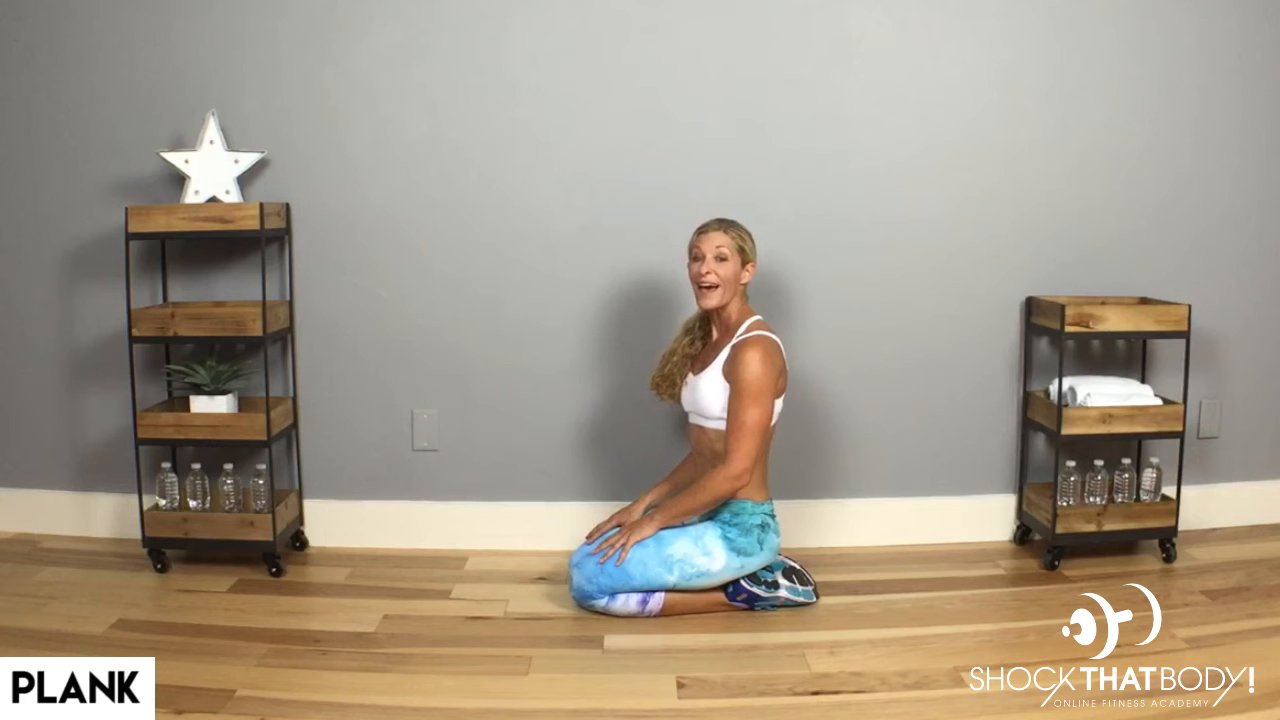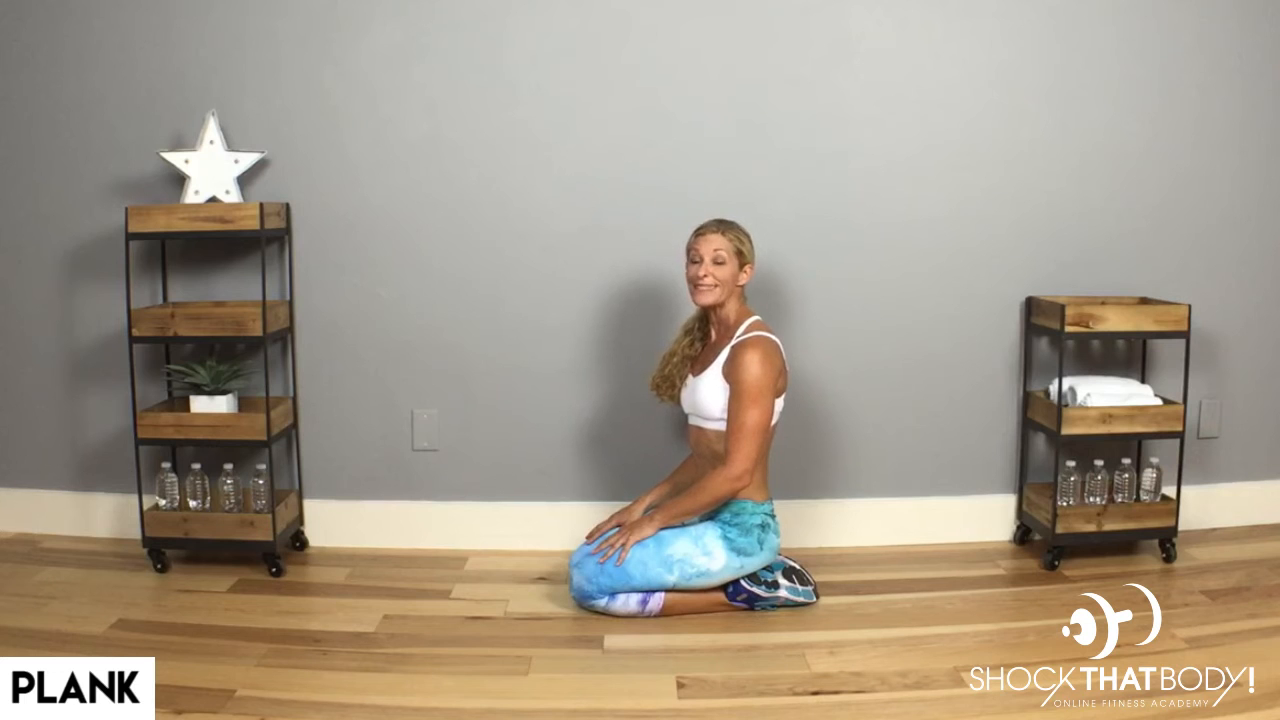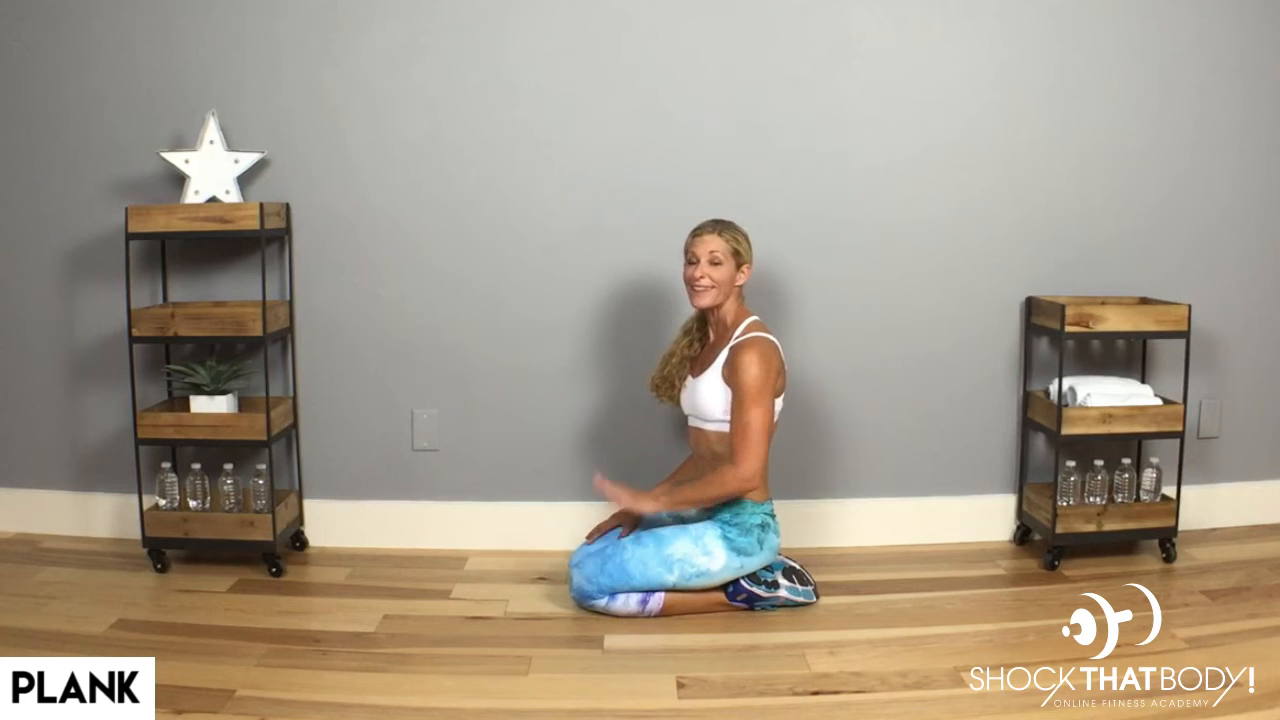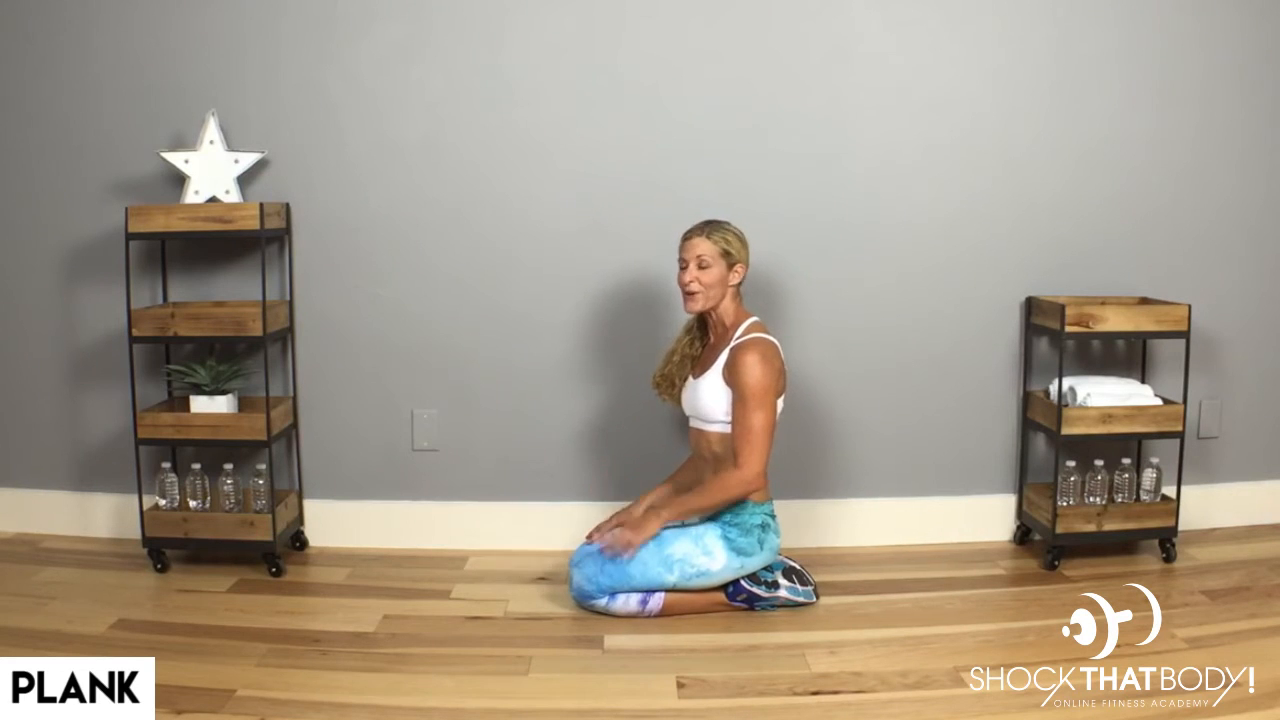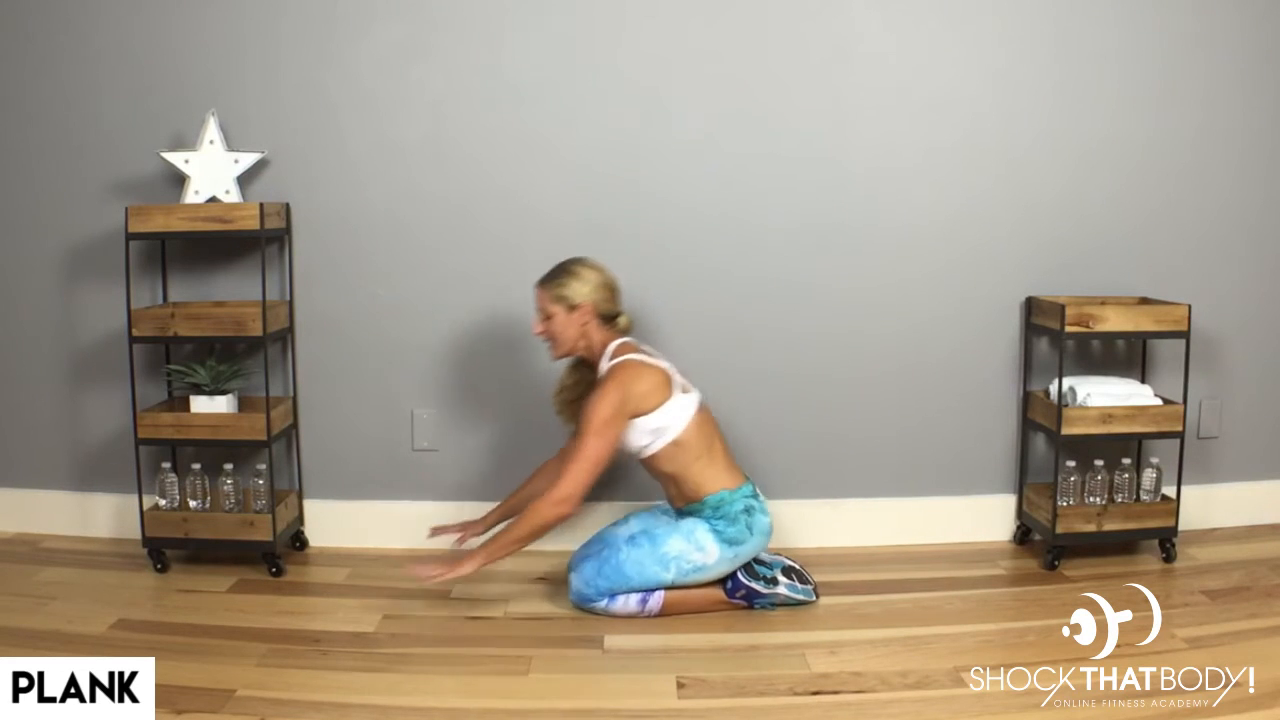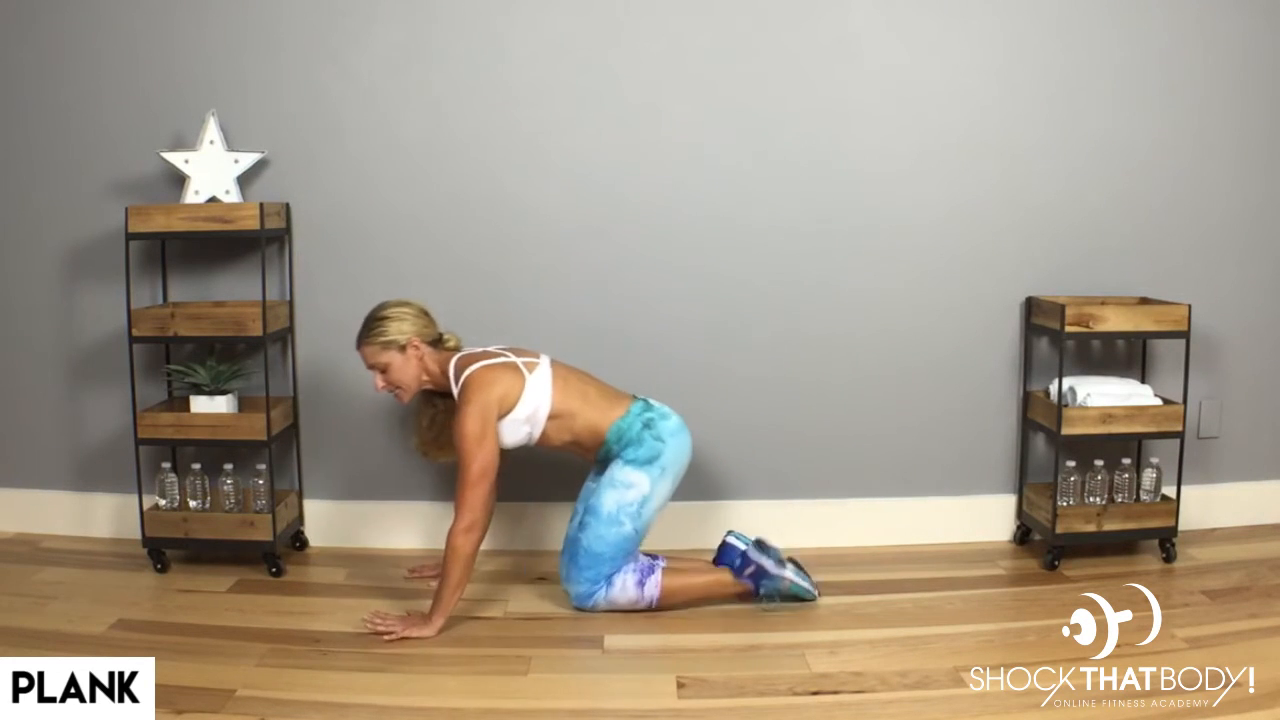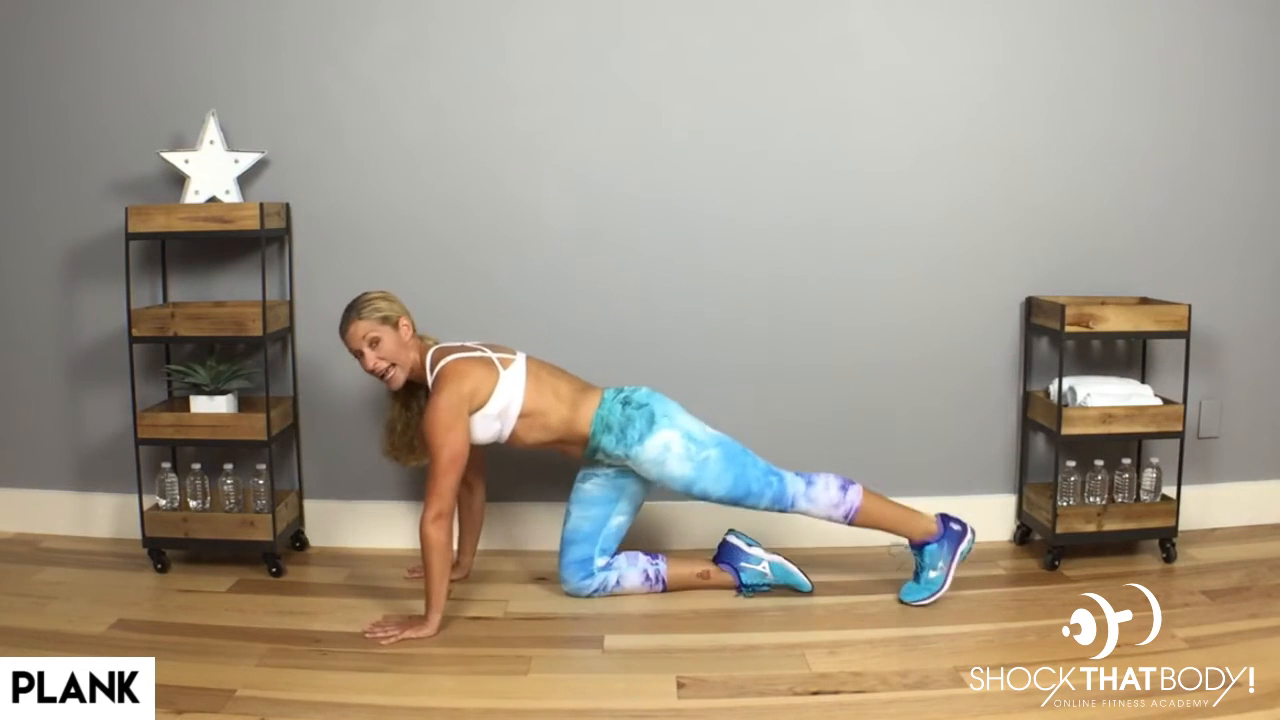
dt=0.7s
person 1, frame 1
left shoulder: (754, 349)
right shoulder: (706, 339)
left elbow: (736, 470)
left wrist: (654, 519)
right wrist: (645, 502)
left hip: (739, 527)
right hip: (708, 513)
left knee: (589, 581)
right knee: (585, 560)
left ankle: (743, 592)
right ankle: (753, 572)
person 1, frame 2
left shoulder: (753, 351)
right shoulder: (706, 339)
left elbow: (736, 472)
left wrist: (654, 519)
right wrist: (645, 502)
left hip: (739, 528)
right hip: (709, 514)
left knee: (589, 580)
right knee: (587, 558)
left ankle: (742, 592)
right ankle: (753, 573)
person 1, frame 3
left shoulder: (751, 351)
right shoulder: (704, 340)
left elbow: (745, 472)
left wrist: (655, 500)
right wrist: (643, 503)
left hip: (738, 528)
right hip: (708, 514)
left knee: (588, 582)
right knee: (587, 560)
left ankle: (742, 592)
right ankle: (752, 573)
person 1, frame 4
left shoulder: (751, 353)
right shoulder: (704, 341)
left elbow: (747, 475)
left wrist: (658, 514)
right wrist: (646, 504)
left hip: (739, 529)
right hip: (709, 516)
left knee: (588, 581)
right knee: (587, 558)
left ankle: (742, 593)
right ankle: (750, 573)
person 1, frame 5
left shoulder: (619, 383)
right shoulder: (614, 363)
left elbow: (563, 500)
right elbow: (565, 462)
left wrist: (476, 559)
right wrist: (489, 520)
left hip: (727, 521)
right hip: (697, 512)
left knee: (590, 587)
right knee: (588, 564)
left ankle: (740, 589)
right ankle: (735, 560)
person 1, frame 6
left shoulder: (475, 397)
right shoulder: (469, 372)
left elbow: (468, 523)
right elbow: (484, 492)
left wrist: (432, 619)
right wrist: (454, 564)
left hip: (648, 441)
right hip: (631, 444)
left knee: (587, 589)
right knee: (584, 569)
left ankle: (748, 575)
right ankle: (732, 562)
person 1, frame 7
left shoulder: (447, 389)
right shoulder: (444, 372)
left elbow: (436, 513)
right elbow: (472, 480)
left wrist: (430, 618)
right wrist: (463, 561)
left hip: (634, 425)
right hip: (610, 451)
left knee: (776, 490)
right knee: (582, 576)
left ankle: (939, 532)
right ankle: (736, 567)
